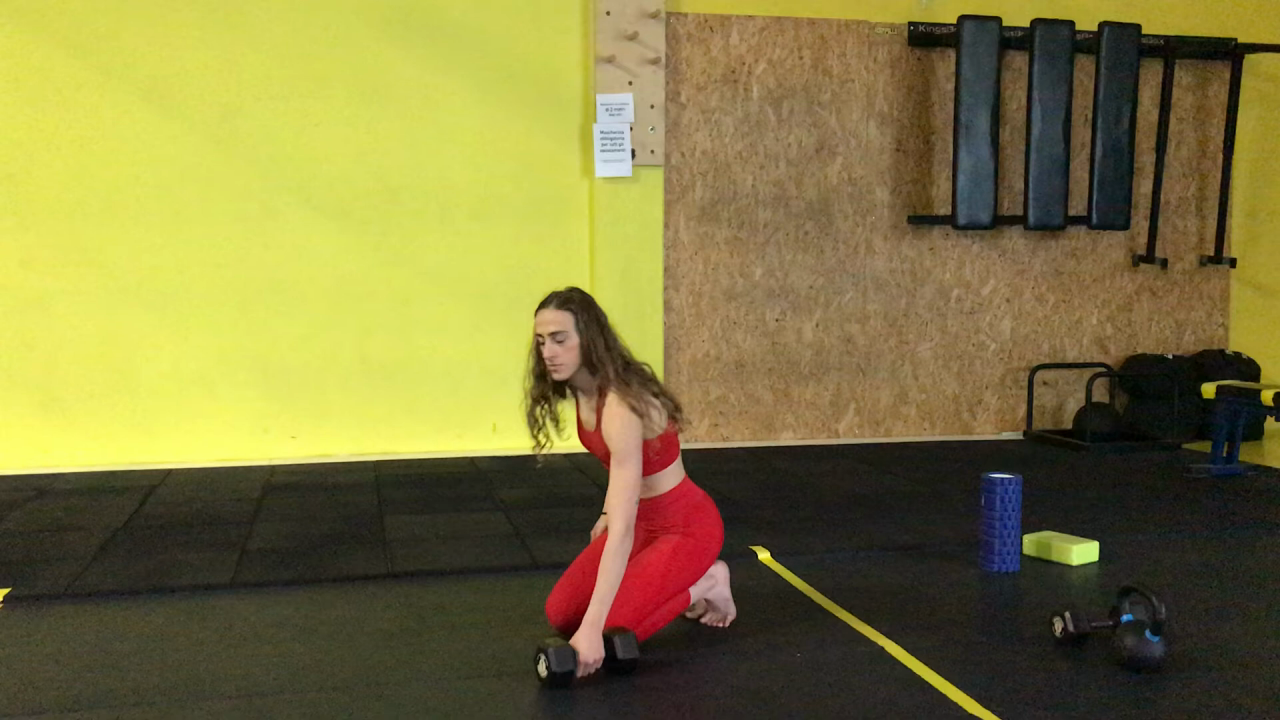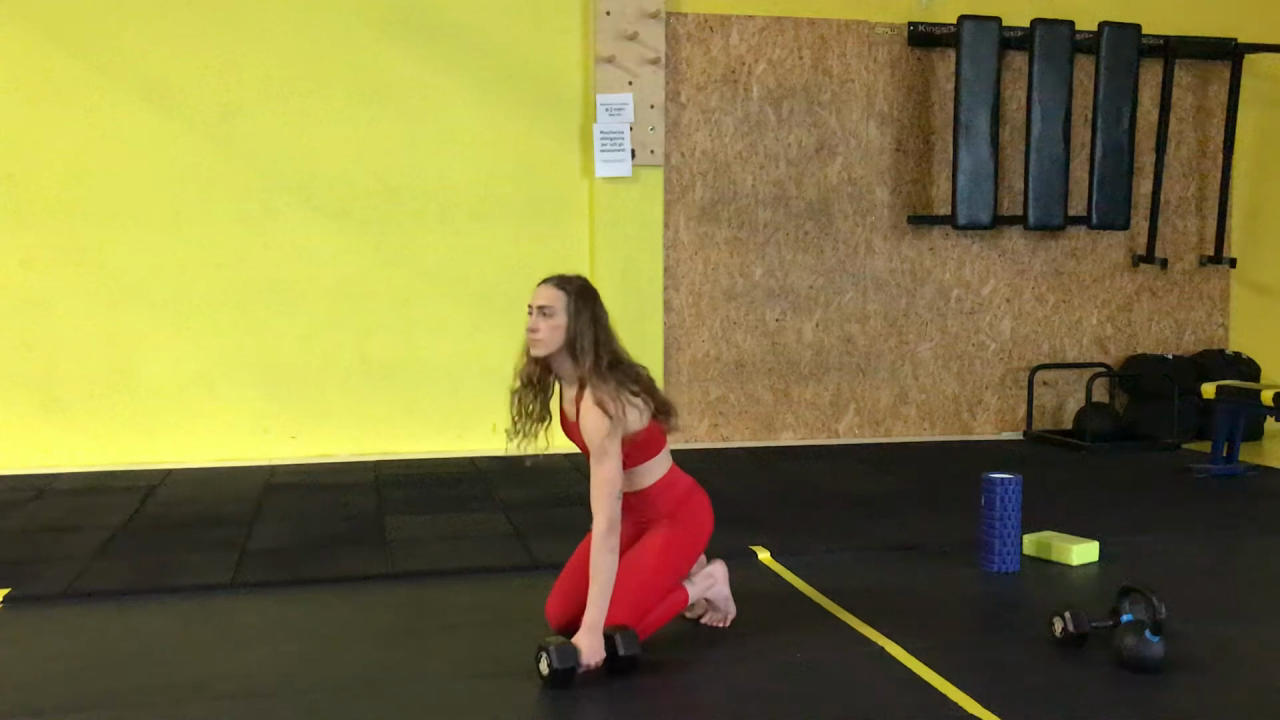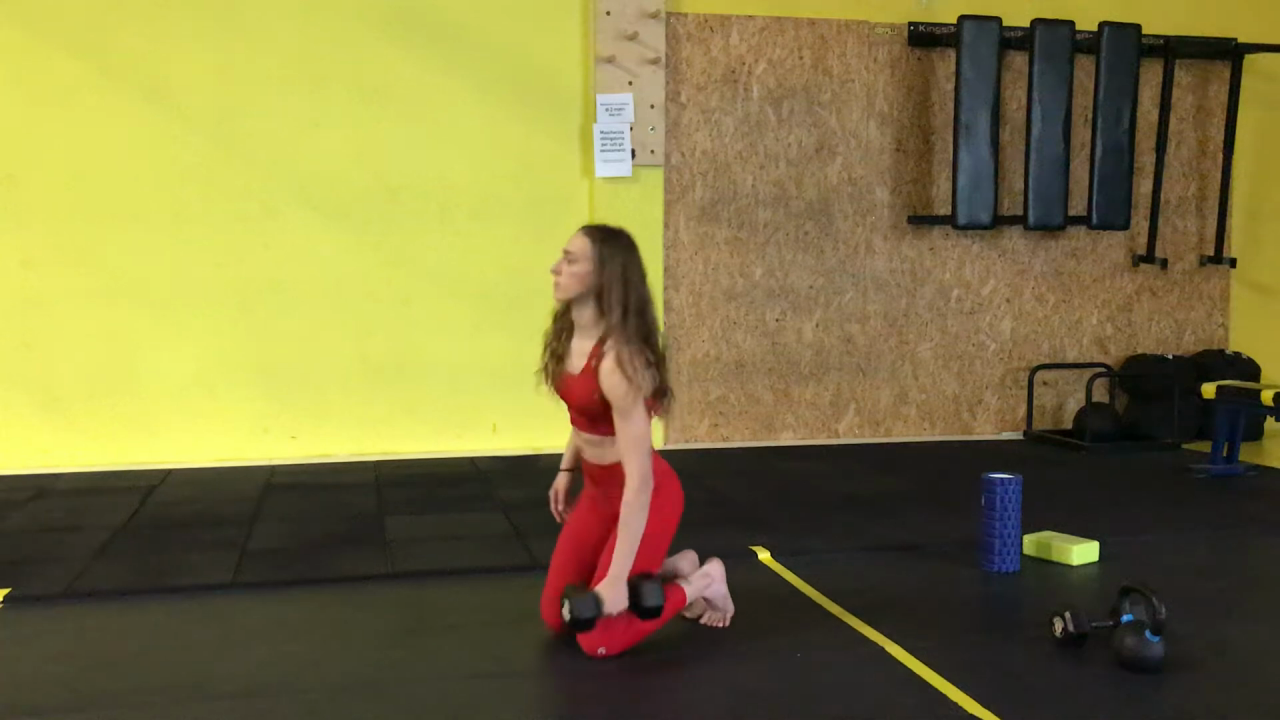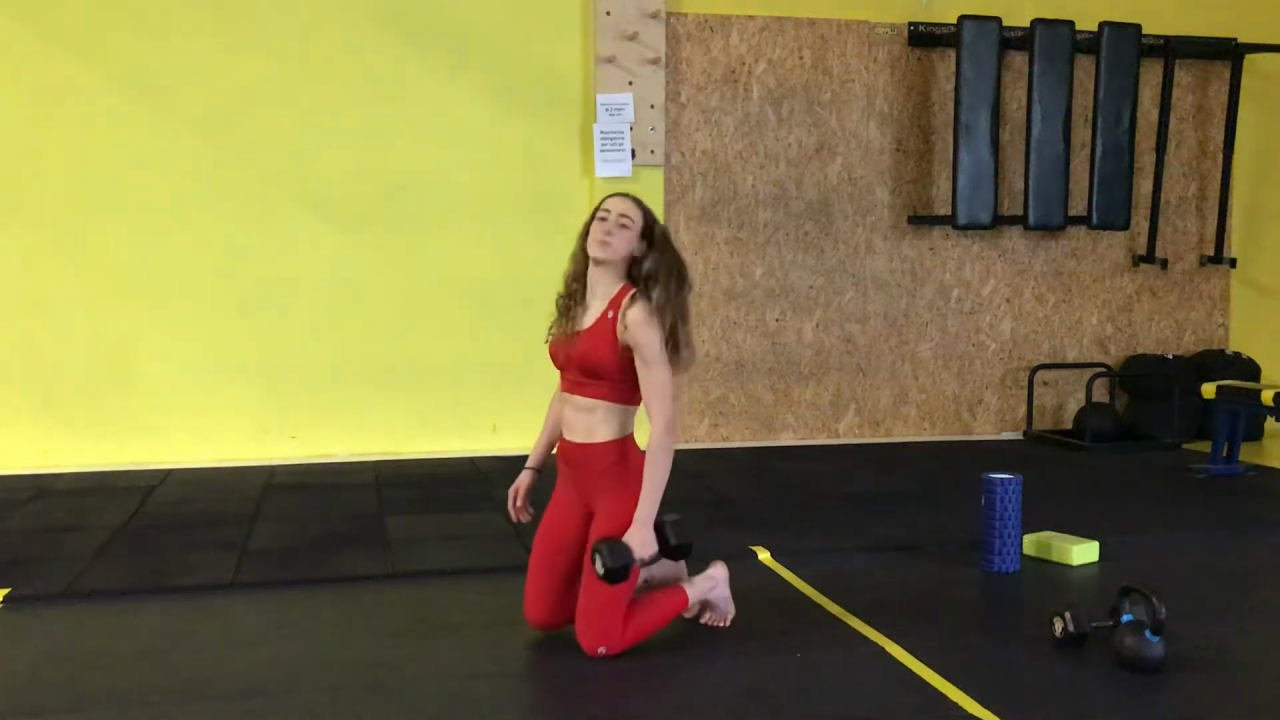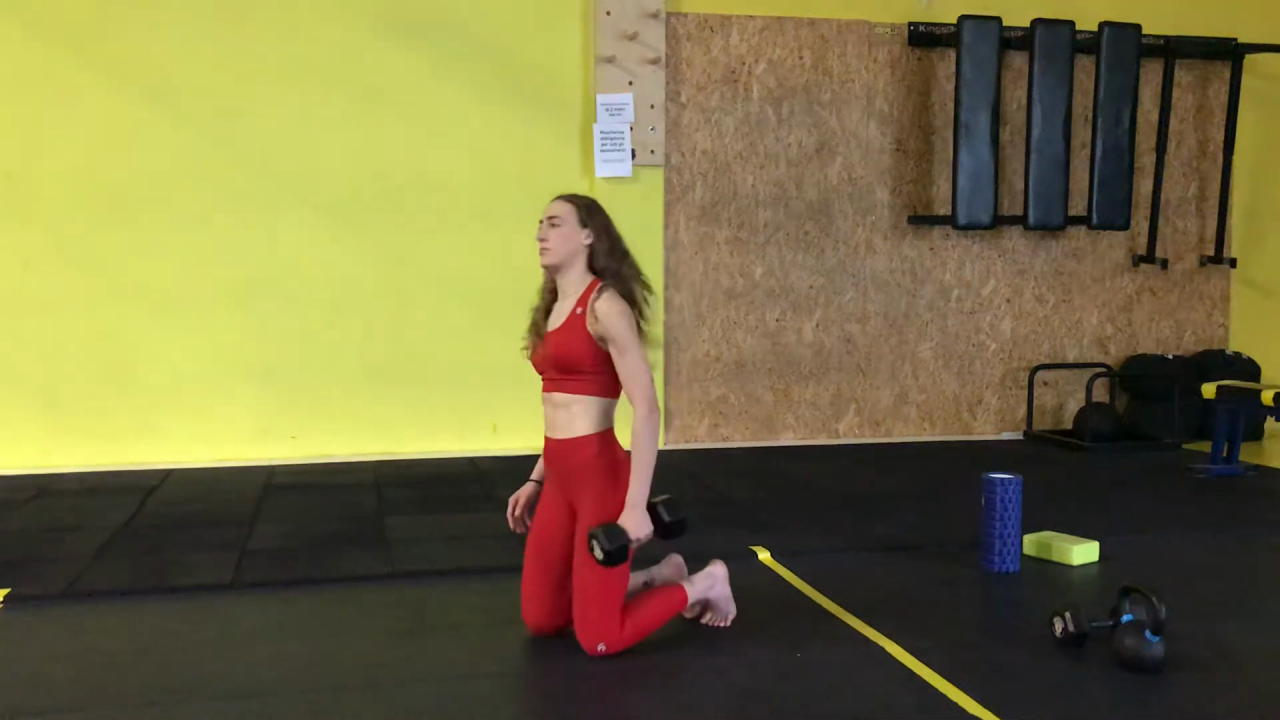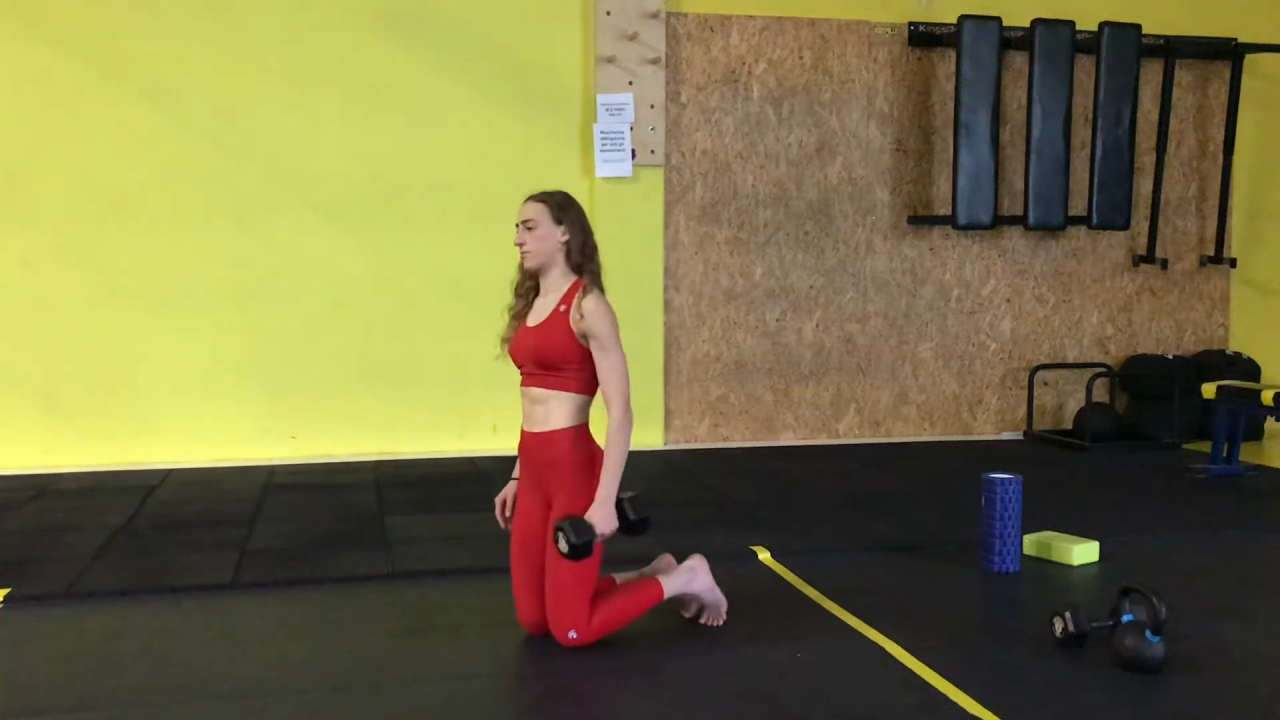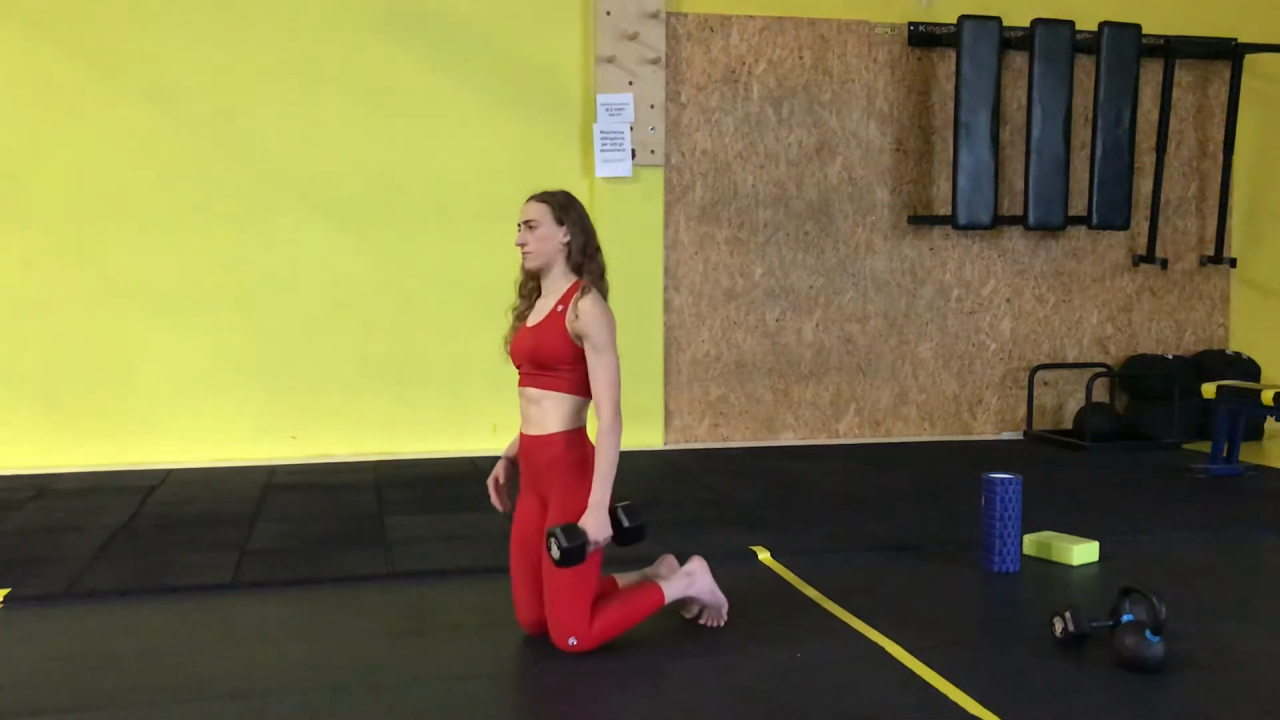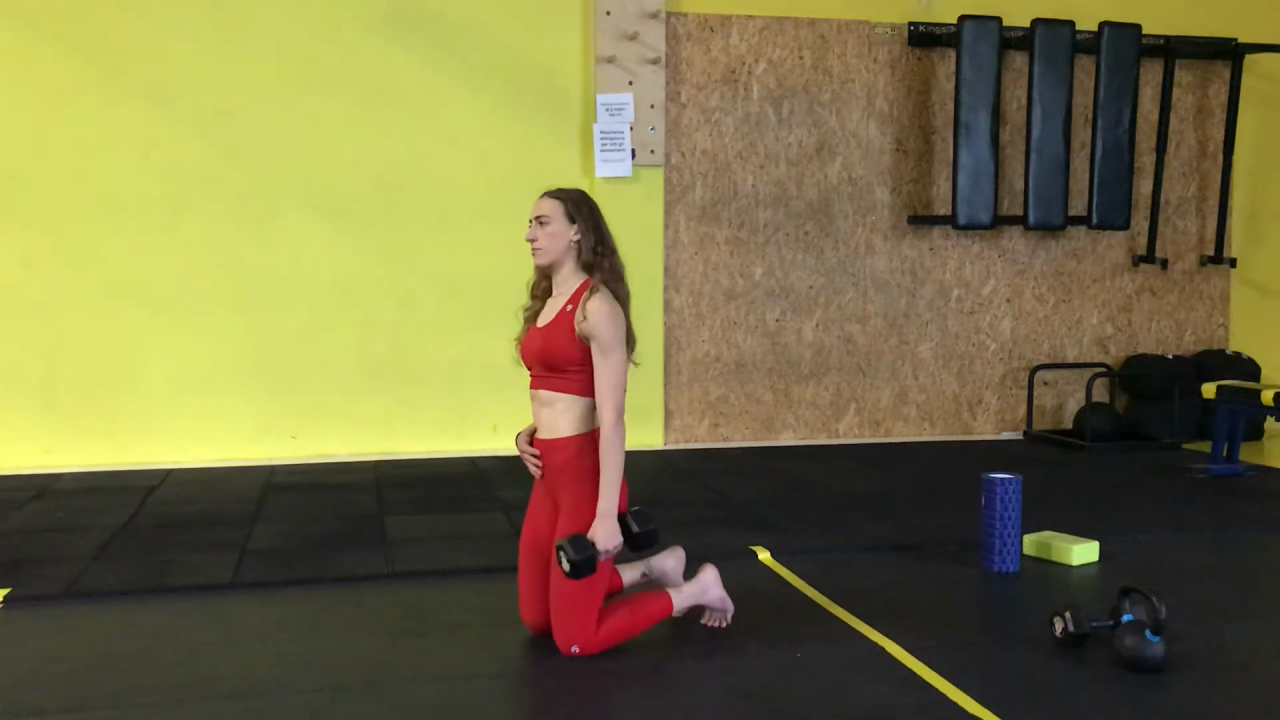
dt=0.3s
person 1, frame 1
left shoulder: (620, 406)
right shoulder: (582, 387)
left elbow: (623, 527)
left wrist: (592, 627)
right wrist: (607, 512)
left hip: (687, 529)
right hip: (644, 521)
left knee: (605, 634)
right knee: (560, 614)
left ankle: (705, 584)
right ankle: (669, 581)
person 1, frame 2
left shoulder: (598, 401)
right shoulder: (568, 378)
left elbow: (606, 525)
left wrist: (593, 630)
left hip: (677, 518)
right hip: (634, 512)
left knee: (601, 637)
right knee: (559, 617)
left ankle: (702, 583)
right ankle: (673, 573)
person 1, frame 3
left shoulder: (617, 358)
right shoulder: (570, 329)
left elbow: (639, 478)
left wrist: (617, 579)
right wrist: (567, 468)
left hip: (643, 499)
right hip: (597, 488)
left knee: (598, 639)
right knee: (555, 616)
left ankle: (701, 582)
right ankle: (671, 570)
person 1, frame 4
left shoulder: (636, 312)
right shoulder: (573, 303)
left elbow: (664, 425)
left wrist: (642, 524)
right wrist: (532, 466)
left hip: (618, 479)
right hip: (572, 477)
left knee: (598, 640)
right knee: (540, 616)
left ankle: (704, 584)
right ankle: (657, 575)
person 1, frame 5
left shoulder: (605, 305)
right shoulder: (554, 307)
left elbow: (647, 410)
left wrist: (637, 504)
right wrist: (536, 479)
left hip: (599, 471)
right hip: (561, 475)
left knee: (599, 638)
right knee: (539, 619)
left ankle: (703, 583)
right ankle: (657, 576)
person 1, frame 6
left shoulder: (586, 305)
right shoulder: (530, 304)
left elbow: (620, 412)
left wrist: (606, 501)
right wrist: (517, 477)
left hip: (575, 468)
right hip: (536, 471)
left knee: (570, 628)
right knee: (532, 619)
left ankle: (684, 579)
right ankle: (652, 574)
person 1, frame 7
left shoulder: (586, 306)
right shoulder: (534, 303)
left elbow: (608, 416)
left wrist: (598, 506)
right wrist: (509, 456)
left hip: (572, 470)
right hip: (536, 472)
left knee: (570, 634)
right knee: (533, 620)
left ankle: (686, 582)
right ankle: (651, 575)
person 1, frame 8
left shoulder: (596, 305)
right shoulder: (547, 302)
left elbow: (612, 419)
left wrist: (607, 515)
right wrist: (529, 433)
left hip: (585, 474)
right hip: (549, 477)
left knee: (574, 639)
right knee: (536, 619)
left ankle: (695, 591)
right ankle: (651, 568)
